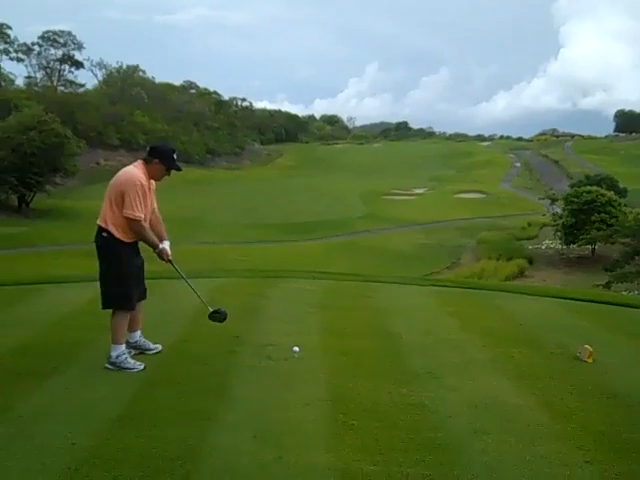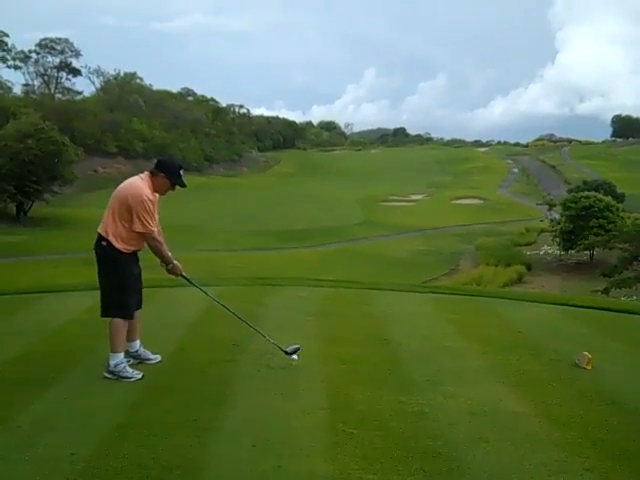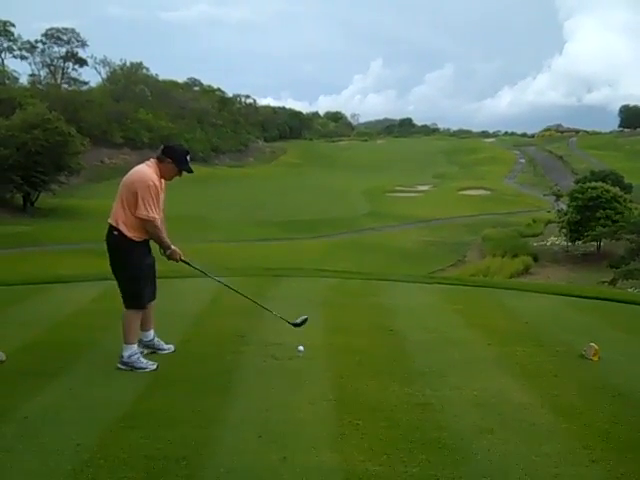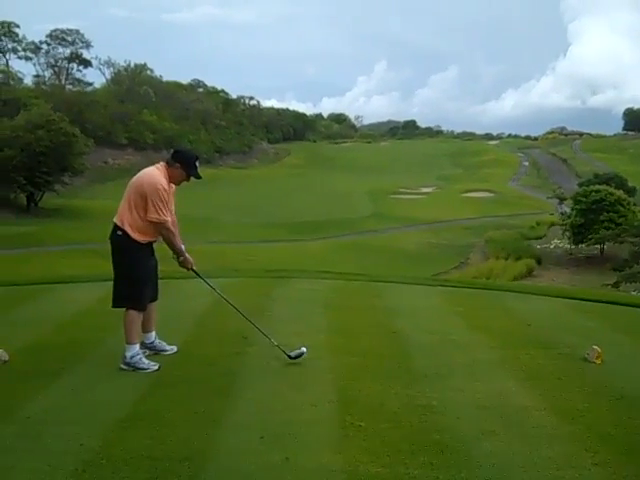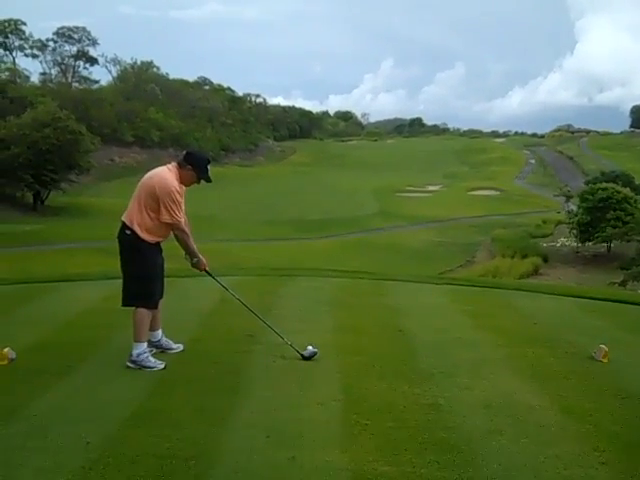
dt=1s
person 1, frame 1
left shoulder: (146, 178)
right shoulder: (135, 180)
left elbow: (152, 214)
right elbow: (136, 223)
left wrist: (165, 242)
right wrist: (157, 247)
left hip: (126, 241)
right hip: (114, 242)
left knee: (136, 294)
right knee: (123, 299)
left ankle: (134, 340)
right ankle: (117, 355)
person 1, frame 2
left shoulder: (147, 187)
right shoulder: (141, 194)
left elbow: (155, 228)
right elbow: (150, 237)
left wrist: (169, 256)
right wrist: (169, 262)
left hip: (125, 249)
right hip: (113, 250)
left knee: (133, 303)
right knee: (121, 308)
left ankle: (133, 349)
right ankle: (115, 364)
person 1, frame 3
left shoulder: (156, 176)
right shoulder: (147, 179)
left elbow: (157, 216)
right elbow: (149, 222)
left wrist: (166, 244)
right wrist: (168, 248)
left hip: (136, 239)
right hip: (125, 240)
left knee: (147, 293)
right knee: (135, 298)
left ankle: (147, 338)
right ankle: (129, 355)
person 1, frame 4
left shoulder: (165, 179)
right shoulder: (156, 183)
left elbow: (170, 218)
right elbow: (164, 227)
left wrist: (181, 248)
right wrist: (181, 255)
left hip: (141, 240)
right hip: (129, 241)
left knee: (149, 294)
right knee: (136, 299)
left ankle: (149, 341)
right ankle: (131, 355)
person 1, frame 5
left shoulder: (173, 177)
right shoulder: (168, 184)
left elbow: (181, 219)
right elbow: (178, 228)
left wrist: (192, 250)
right wrist: (195, 256)
left hip: (147, 238)
right hip: (137, 240)
left knee: (155, 293)
right knee: (145, 297)
left ankle: (156, 339)
right ankle: (138, 354)
